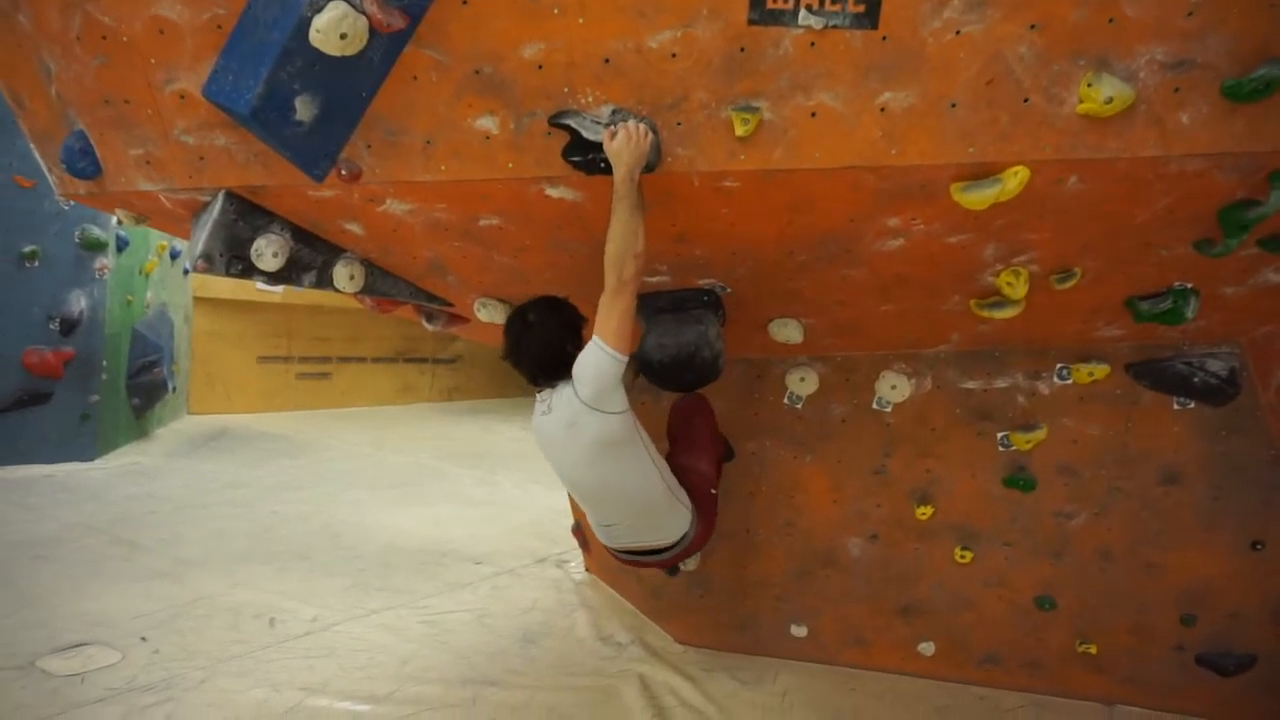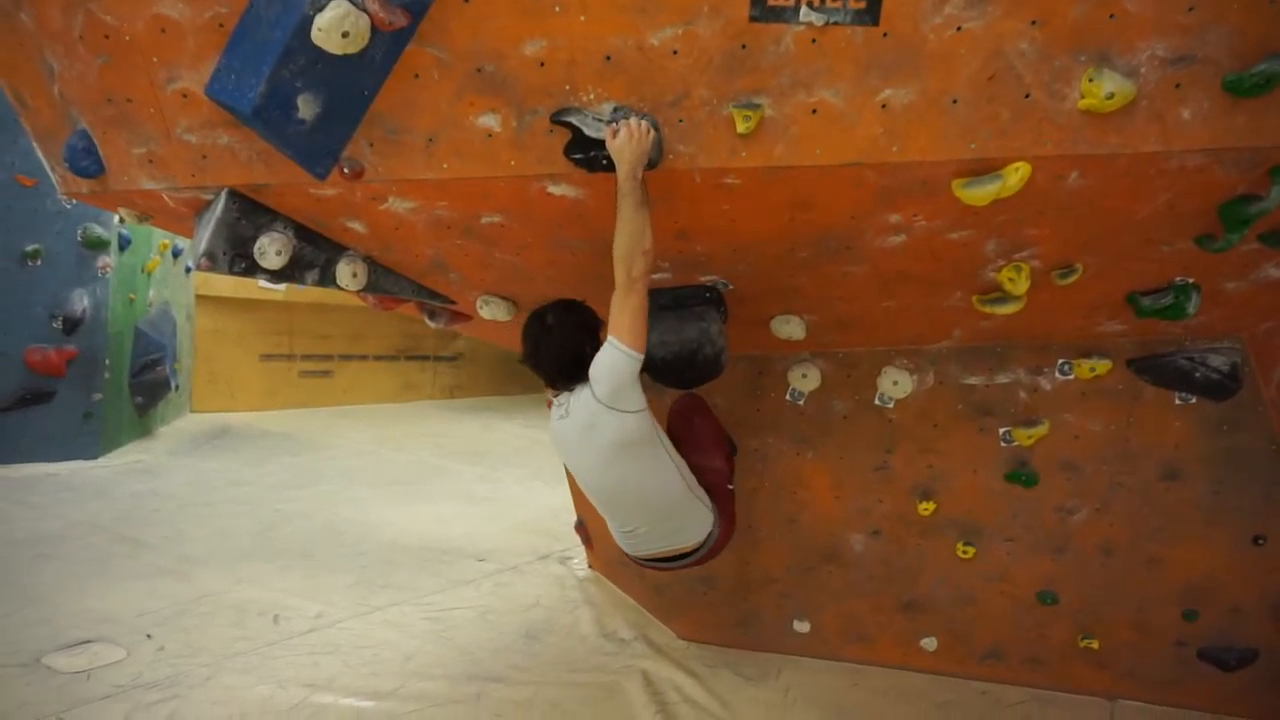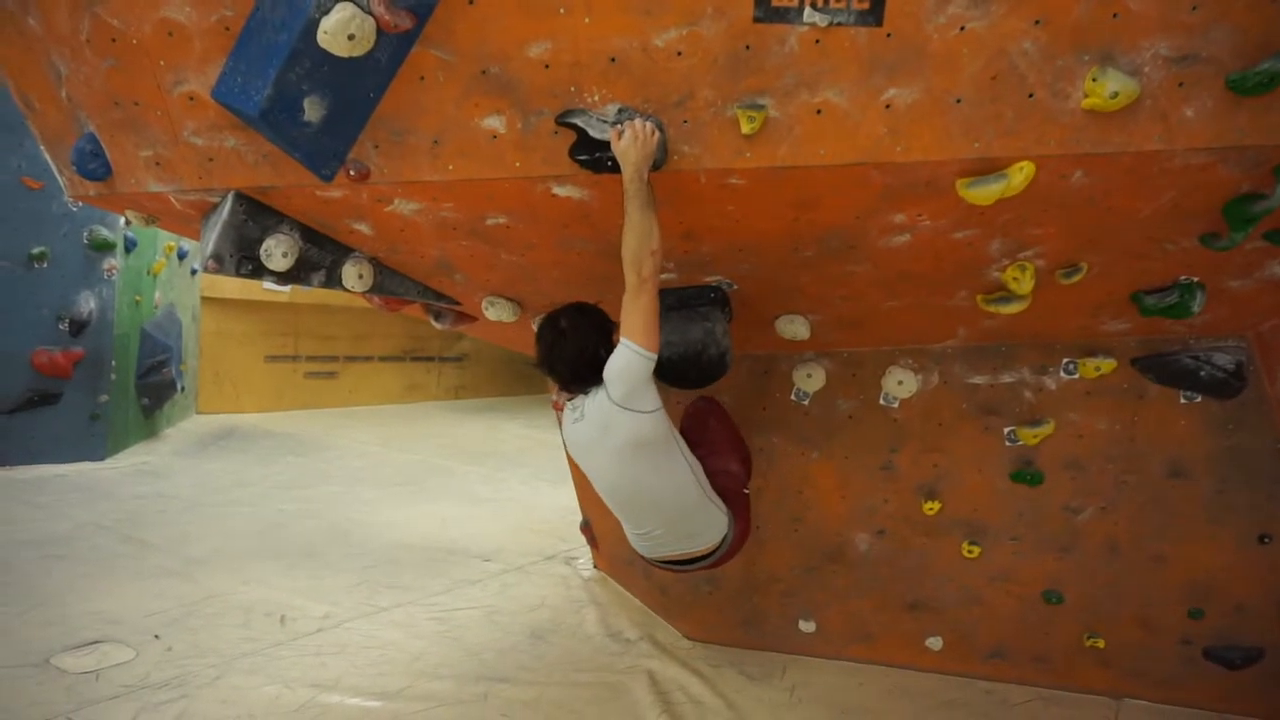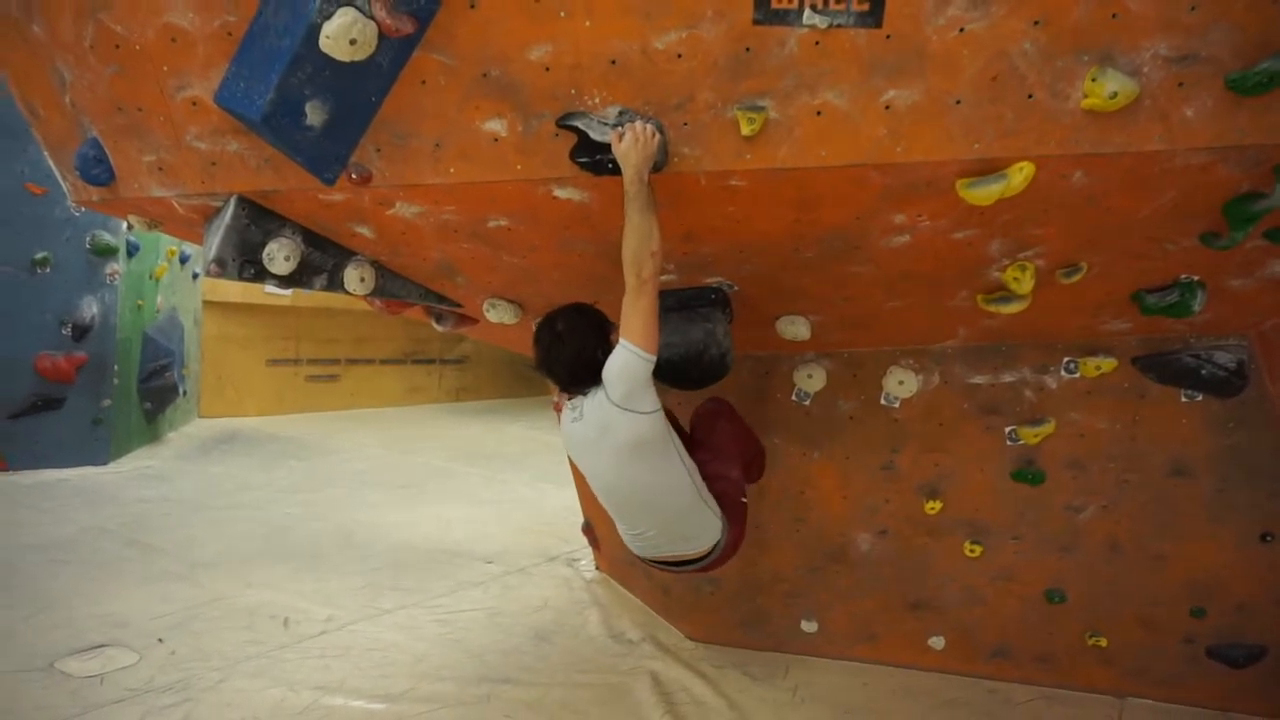
dt=0.2s
person 1, frame 1
left shoulder: (542, 415)
right shoulder: (590, 388)
right elbow: (622, 278)
right wrist: (626, 173)
left hip: (625, 550)
right hip: (683, 535)
right knee: (689, 405)
right ankle: (712, 457)
person 1, frame 2
left shoulder: (558, 419)
right shoulder: (607, 388)
right elbow: (632, 273)
right wrist: (629, 170)
left hip: (643, 552)
right hip: (705, 535)
right knee: (686, 407)
right ankle: (721, 463)
person 1, frame 3
left shoulder: (571, 422)
right shoulder: (621, 387)
right elbow: (642, 274)
right wrist: (634, 171)
left hip: (658, 555)
right hip: (719, 539)
right knee: (703, 410)
right ankle: (736, 468)
person 1, frame 4
left shoulder: (570, 418)
right shoulder: (617, 387)
right elbow: (644, 274)
right wrist: (635, 173)
left hip: (656, 551)
right hip: (712, 543)
right knee: (715, 413)
right ankle: (748, 465)
